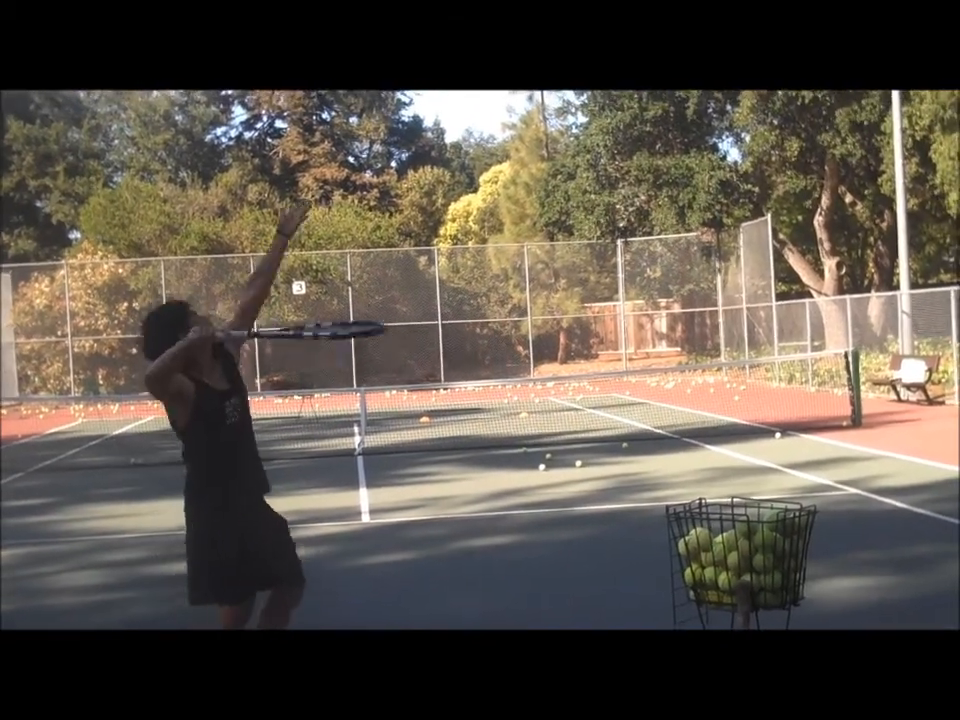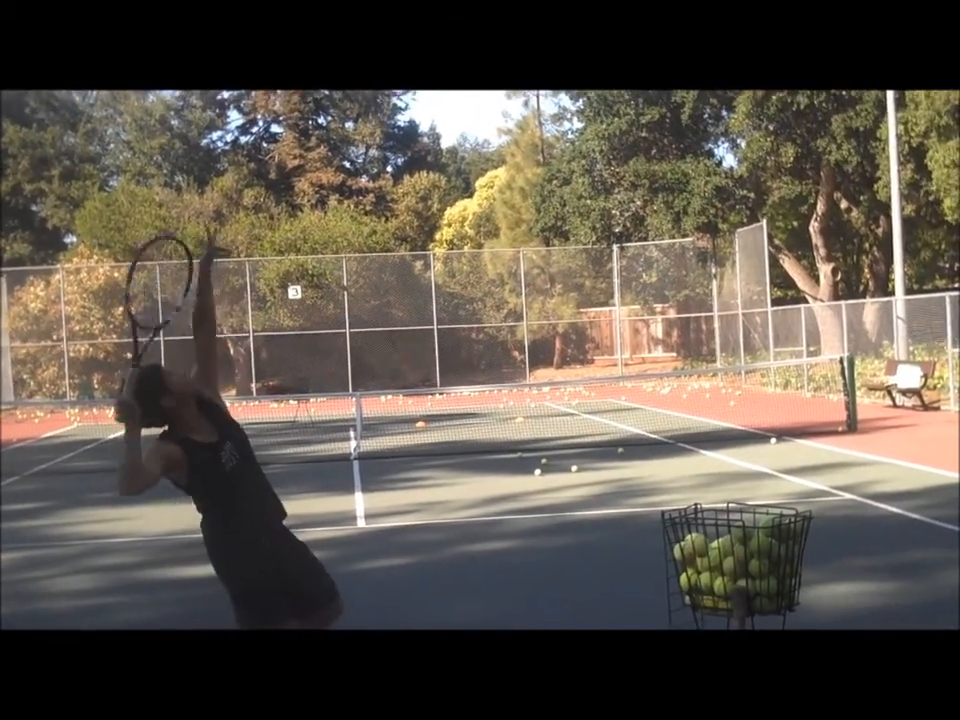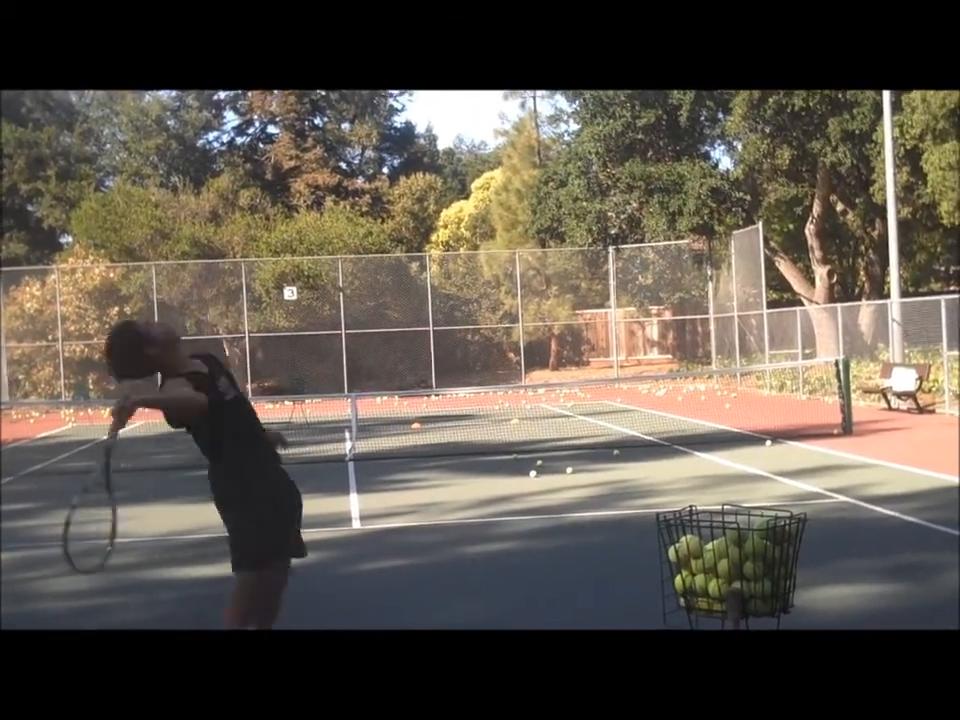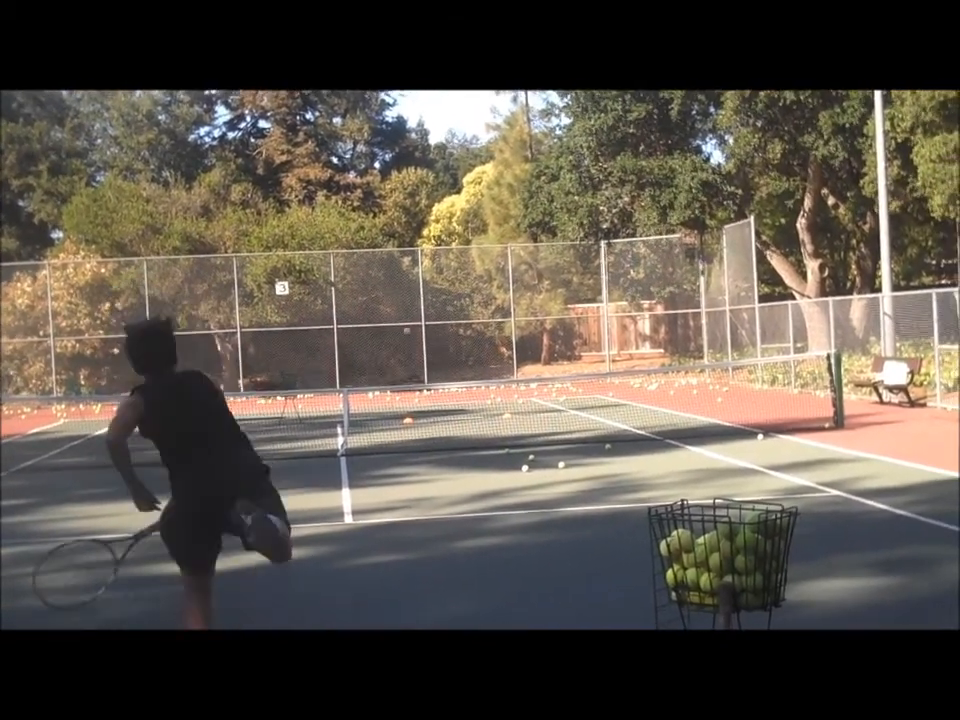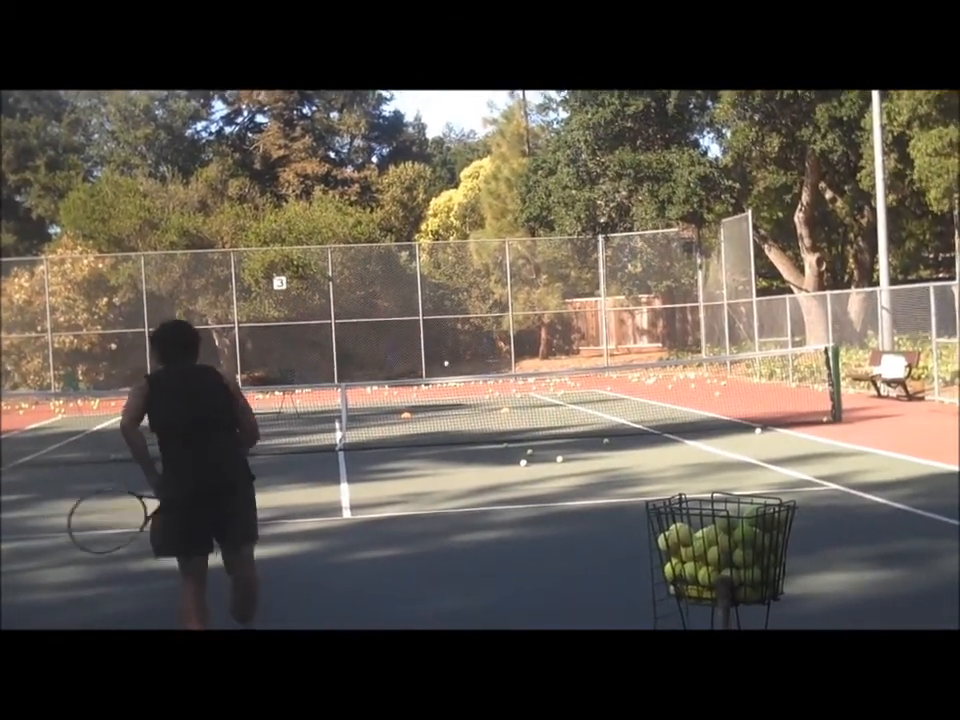
dt=0.4s
person 1, frame 1
left shoulder: (226, 354)
right shoulder: (181, 389)
left elbow: (255, 294)
right elbow: (154, 382)
left wrist: (283, 239)
right wrist: (189, 344)
left hip: (251, 503)
right hip: (214, 511)
left knee: (290, 586)
right knee: (237, 609)
person 1, frame 2
left shoulder: (206, 399)
right shoulder: (170, 452)
left elbow: (205, 331)
right elbow: (130, 485)
left wrist: (204, 270)
right wrist: (131, 426)
left hip: (270, 533)
right hip: (235, 545)
left knee: (326, 608)
person 1, frame 3
left shoulder: (200, 361)
right shoulder: (174, 387)
right elbow: (196, 402)
left wrist: (264, 434)
right wrist: (139, 399)
left hip: (262, 479)
right hip: (241, 486)
left knee: (274, 575)
right knee: (252, 586)
person 1, frame 4
left shoulder: (139, 398)
right shoulder: (204, 381)
left elbow: (114, 440)
left wrist: (140, 492)
left hip: (193, 490)
right hip: (243, 473)
left knee: (196, 583)
right knee: (278, 548)
right ankle: (257, 523)
person 1, frame 5
left shoulder: (148, 386)
right shoulder: (221, 380)
left elbow: (128, 426)
right elbow: (250, 432)
left wrist: (154, 476)
left hip: (181, 484)
right hip: (232, 479)
left knee: (192, 573)
right knee: (241, 563)
right ankle: (245, 626)
